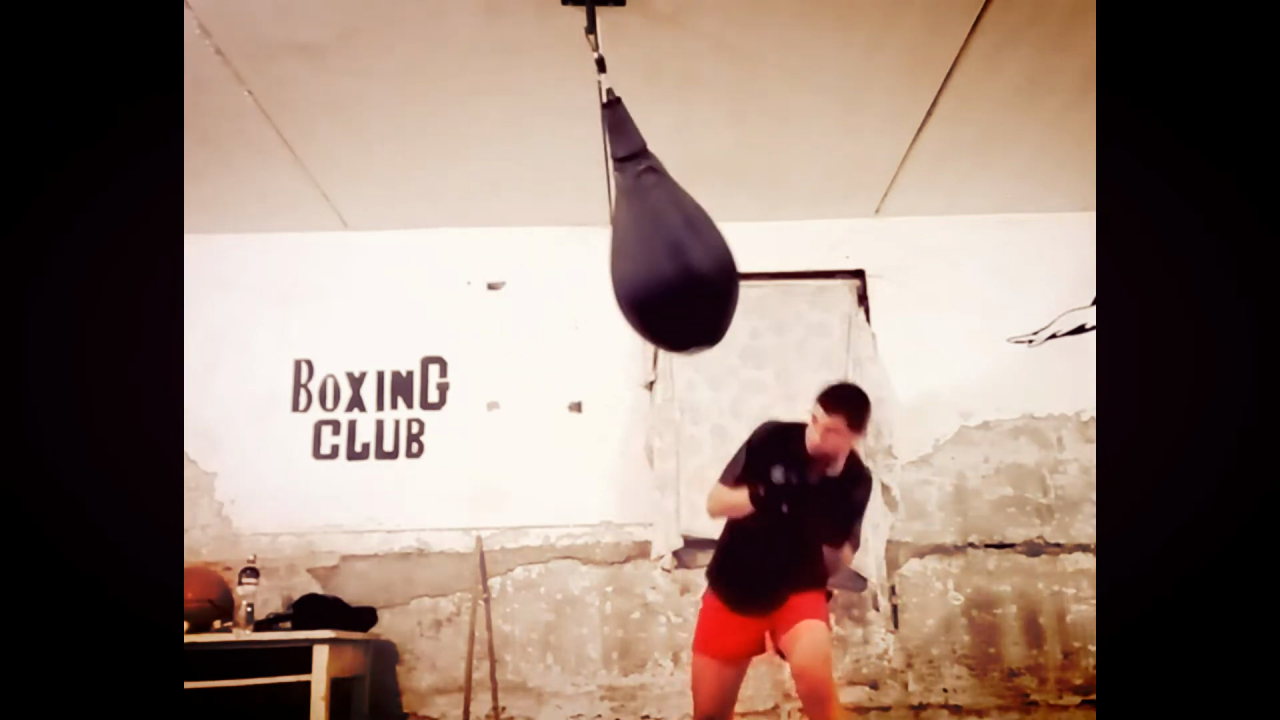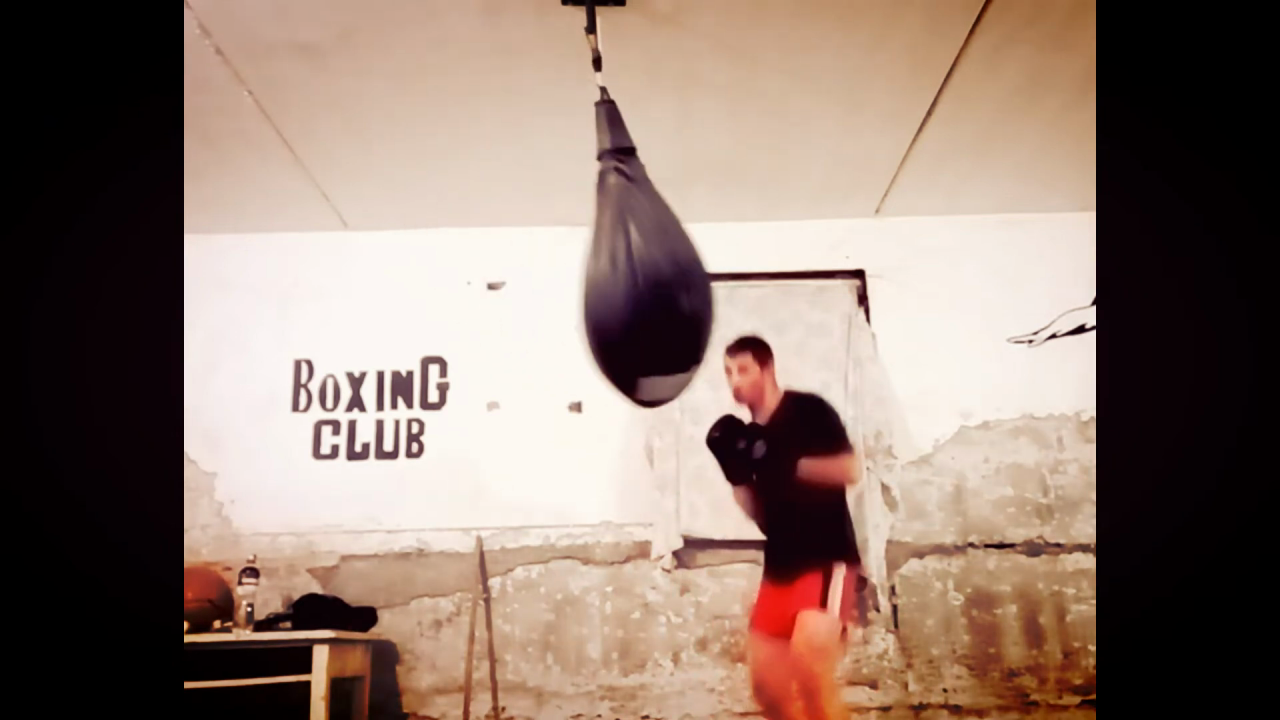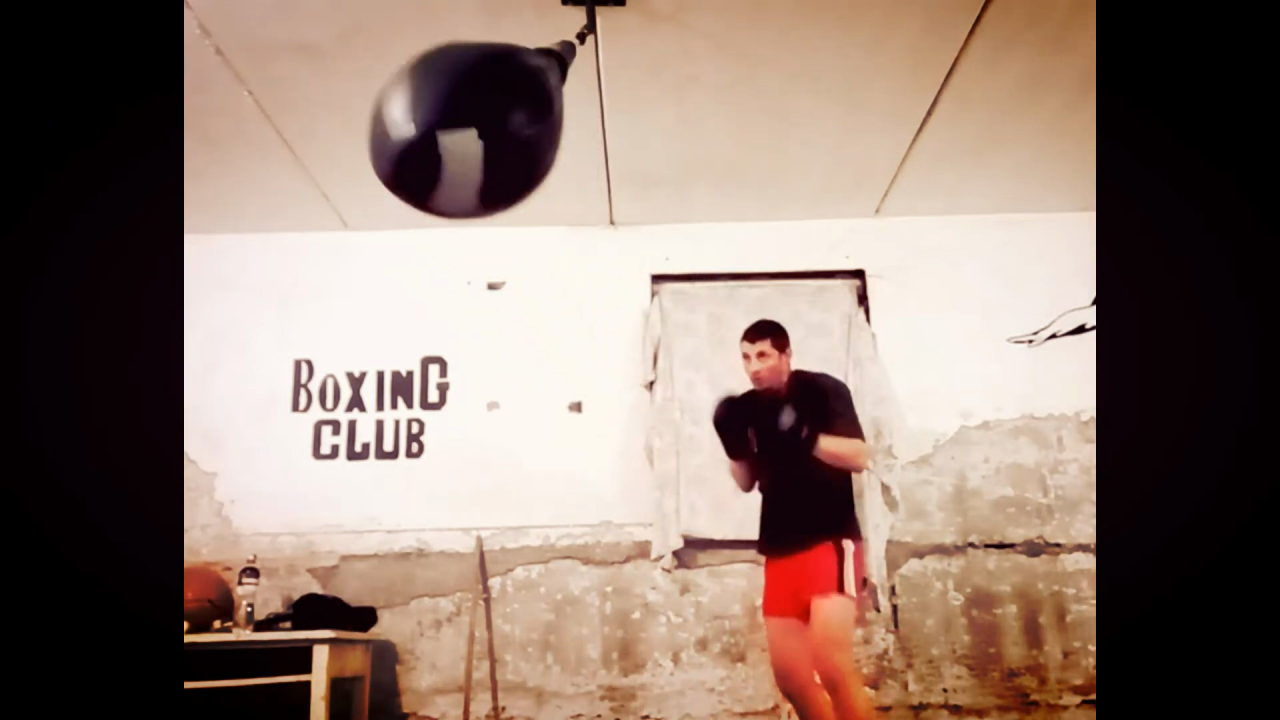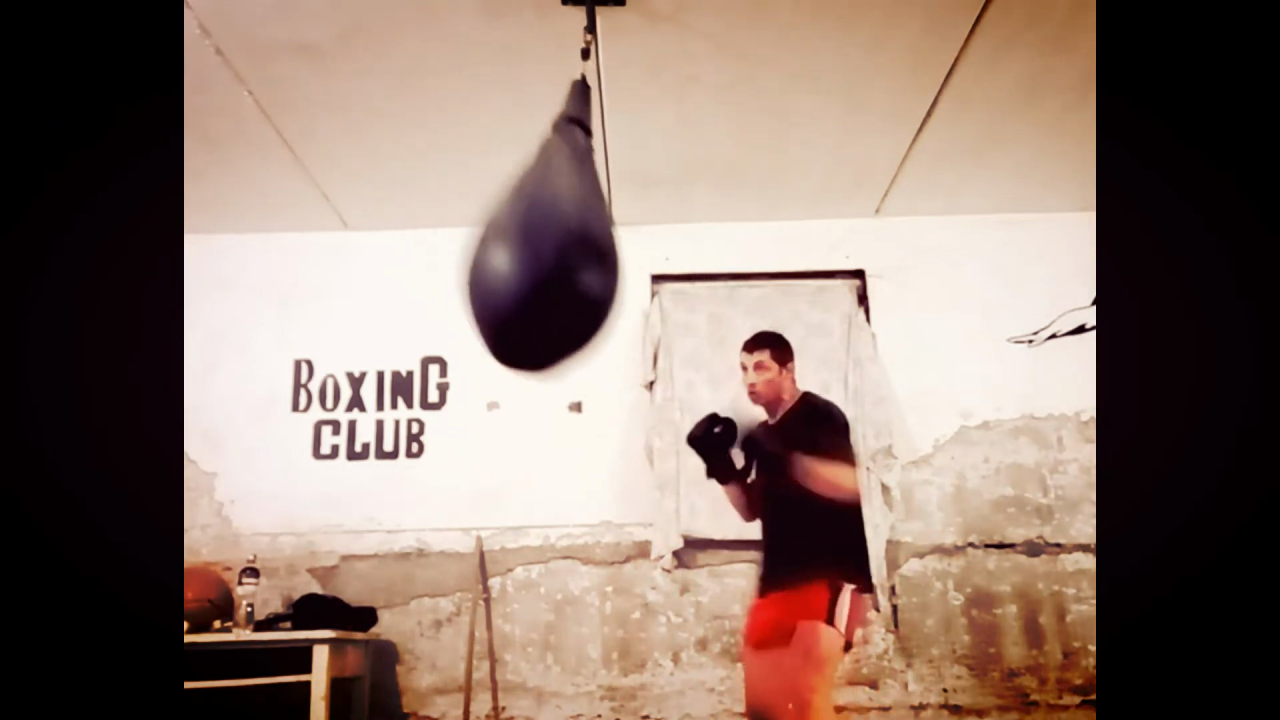
dt=0.5s
person 1, frame 1
left shoulder: (855, 481)
right shoulder: (773, 440)
left elbow: (839, 558)
right elbow: (716, 503)
left wrist: (835, 535)
right wrist: (761, 495)
left hip: (797, 591)
right hip: (731, 591)
left knee: (813, 675)
person 1, frame 2
left shoulder: (810, 411)
right shoulder: (749, 435)
left elbow: (849, 471)
right elbow: (755, 512)
left wrist: (786, 462)
right wrist: (733, 468)
left hip: (826, 564)
right hip: (780, 572)
left knee: (810, 670)
right knee: (768, 687)
person 1, frame 3
left shoulder: (823, 390)
right shoulder: (752, 408)
left elbow: (860, 456)
right elbow: (745, 481)
left wrist: (803, 435)
right wrist: (733, 441)
left hip: (830, 541)
right hip: (781, 550)
left knee: (831, 661)
right knee: (790, 675)
person 1, frame 4
left shoulder: (820, 417)
right shoulder: (760, 435)
left elbow: (847, 485)
right elbow: (750, 509)
left wrist: (786, 458)
right wrist: (719, 461)
left hip: (831, 579)
right hip: (777, 585)
